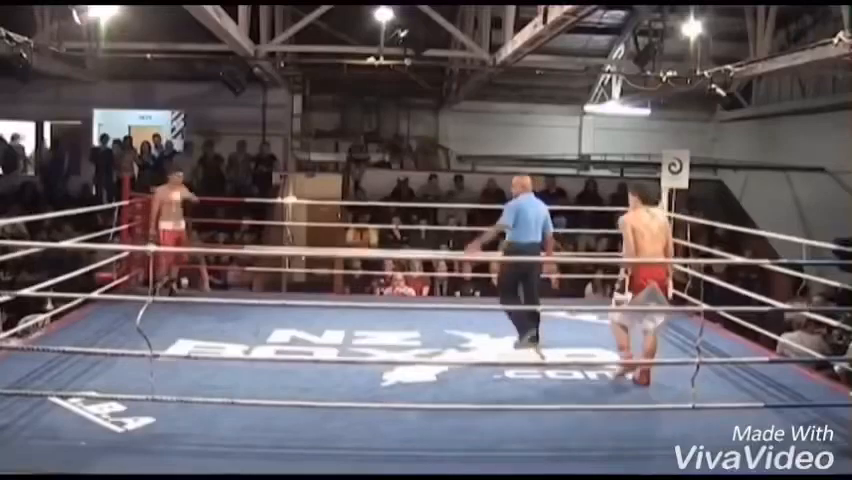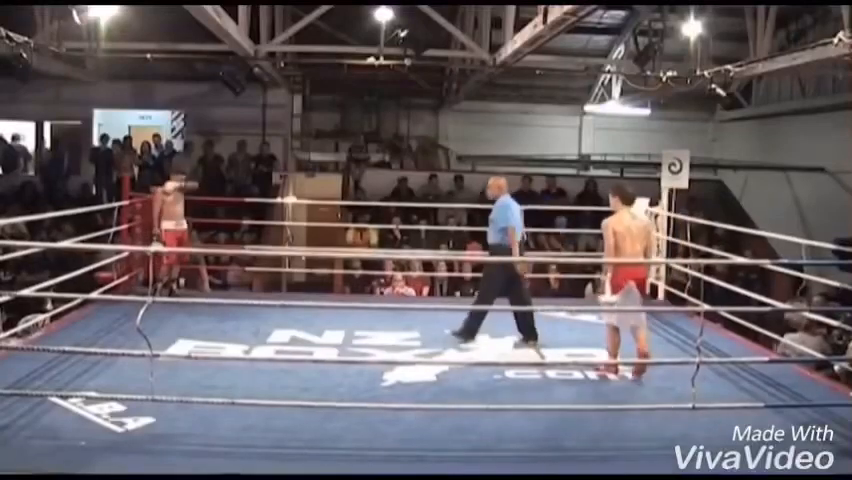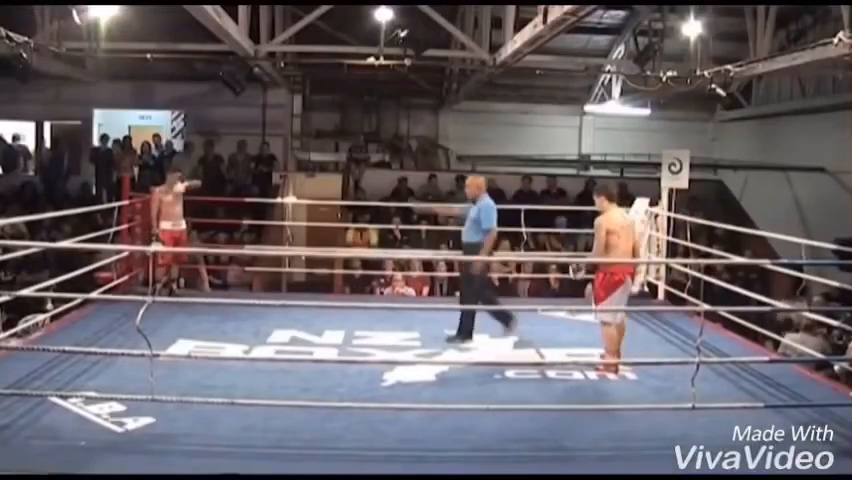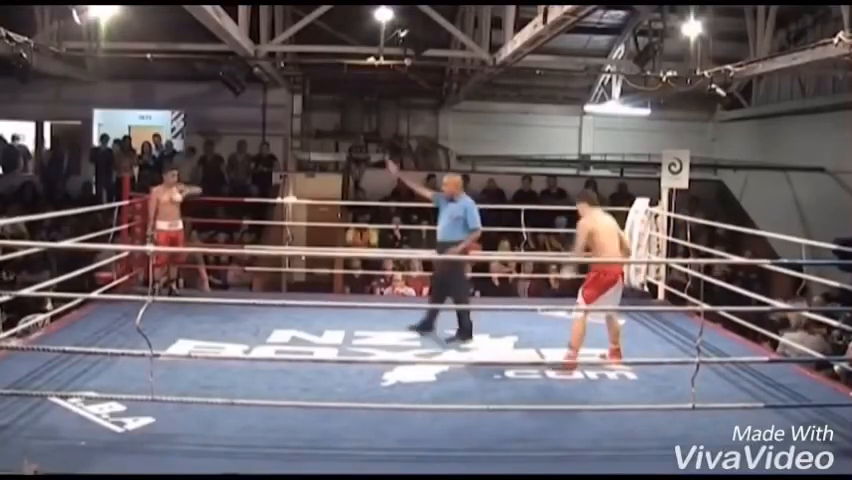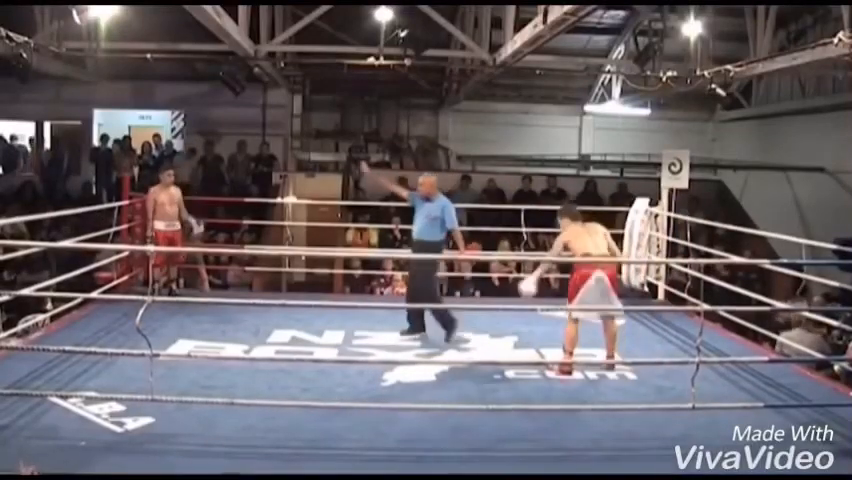
dt=0.3s
person 1, frame 1
left shoulder: (627, 219)
right shoulder: (663, 218)
left elbow: (629, 251)
right elbow: (669, 252)
left wrist: (625, 275)
right wrist: (668, 275)
left hip: (639, 273)
right hip: (659, 273)
left knee: (620, 320)
right knee: (652, 326)
left ankle: (627, 359)
right ankle: (645, 372)
person 1, frame 2
left shoulder: (610, 222)
right shoulder: (644, 221)
left elbow: (609, 255)
right elbow: (649, 253)
left wrist: (606, 278)
left hip: (620, 273)
right hip: (639, 273)
left knee: (613, 321)
right knee: (637, 319)
left ankle: (612, 363)
right ankle: (643, 355)
person 1, frame 3
left shoulder: (602, 221)
right shoulder: (628, 217)
left elbow: (598, 252)
right elbow: (636, 249)
right wrist: (634, 270)
left hip: (611, 271)
right hip: (627, 270)
left knee: (605, 318)
right knee: (618, 312)
left ankle: (611, 362)
right ankle: (614, 354)
person 1, frame 4
left shoulder: (585, 222)
right shoulder: (609, 218)
left elbow: (578, 252)
right elbow: (626, 246)
left wrist: (569, 266)
left hip: (602, 270)
right hip: (617, 269)
left knee: (580, 312)
right knee: (610, 312)
left ankle: (572, 358)
right ankle: (615, 352)
person 1, frame 5
left shoulder: (566, 233)
right shoulder: (599, 228)
left elbow: (552, 256)
right elbow: (617, 254)
left wrist: (534, 276)
left hip: (586, 269)
right hip: (608, 268)
left knee: (572, 317)
right knee: (608, 316)
left ankle: (567, 363)
right ankle: (610, 358)
person 2, frame 1
left shoulder: (515, 204)
right shoulder: (542, 206)
left elbow: (499, 227)
right elbow: (549, 236)
left wrist: (477, 243)
right wrist: (548, 259)
left hip: (515, 252)
right hip: (534, 253)
left knee: (507, 294)
right knee: (531, 296)
left ankle: (525, 328)
right ankle: (532, 336)
person 2, frame 2
left shoulder: (501, 205)
right shoulder: (513, 204)
left elbow: (511, 231)
left wrist: (515, 256)
left hip: (501, 253)
right hip: (512, 253)
left knee: (485, 295)
right knee: (519, 296)
left ankle: (468, 331)
right ankle: (530, 335)
person 2, frame 3
left shoulder: (485, 206)
right shoulder: (476, 205)
left elbow: (492, 233)
right elbow: (454, 210)
left wrist: (480, 257)
left hip: (476, 253)
right hip: (472, 252)
left knee: (468, 294)
right knee: (481, 291)
left ankle: (464, 334)
right ankle: (506, 318)
person 2, frame 4
left shoulder: (468, 205)
right shoulder: (444, 200)
left elbow: (477, 231)
right elbow: (422, 191)
left wrist: (460, 248)
right wrist: (398, 175)
left hip: (455, 252)
right hip: (443, 250)
left knee: (459, 293)
right knee: (436, 289)
left ankle: (465, 332)
right ankle: (427, 324)
person 2, frame 5
left shoulder: (444, 204)
right shoulder: (418, 199)
left elbow: (454, 229)
right elbow: (396, 189)
left wrist: (461, 252)
right wrist: (371, 174)
left hip: (432, 248)
right hip: (417, 246)
left knee: (425, 288)
right knee: (413, 288)
left ankle: (448, 323)
right ankle: (416, 325)
person 3, frame 1
left shoulder: (182, 190)
right shoulder: (160, 191)
left elbow: (196, 199)
right elbow: (154, 212)
left wrist: (185, 195)
right wrist: (152, 230)
left hip: (180, 227)
right hip: (166, 228)
left knee: (176, 259)
right knee: (166, 259)
left ankle: (172, 286)
right ankle: (159, 285)
person 3, frame 2
left shoulder: (180, 188)
right shoulder: (161, 191)
left elbow: (195, 185)
right elbow: (155, 212)
left wrist: (180, 184)
right wrist: (156, 230)
left hip: (182, 227)
right hip: (168, 228)
left knee: (178, 259)
right knee: (168, 259)
left ankle: (172, 286)
right ankle: (159, 286)
person 3, frame 3
left shoulder: (179, 188)
right shoulder: (158, 191)
left elbow: (198, 183)
right elbow: (153, 213)
left wrist: (186, 183)
right wrist: (155, 230)
left hip: (181, 227)
right hip: (166, 228)
left knee: (177, 259)
right knee: (164, 259)
left ankle: (172, 287)
right ankle: (157, 287)
person 3, frame 4
left shoulder: (179, 188)
right shoulder: (156, 191)
left elbow: (198, 190)
right elbow: (151, 213)
left wrist: (185, 192)
right wrist: (150, 231)
left hip: (178, 228)
right hip: (162, 228)
left knee: (175, 259)
right knee: (160, 259)
left ankle: (172, 287)
right ankle: (157, 287)
person 3, frame 5
left shoulder: (177, 191)
right shoulder: (153, 192)
left elbow: (182, 210)
right elbow: (149, 214)
left wrist: (191, 220)
right wrist: (149, 233)
left hip: (175, 228)
right hip: (160, 229)
left knee: (175, 259)
right knee: (158, 260)
left ankle: (172, 287)
right ankle: (157, 288)
